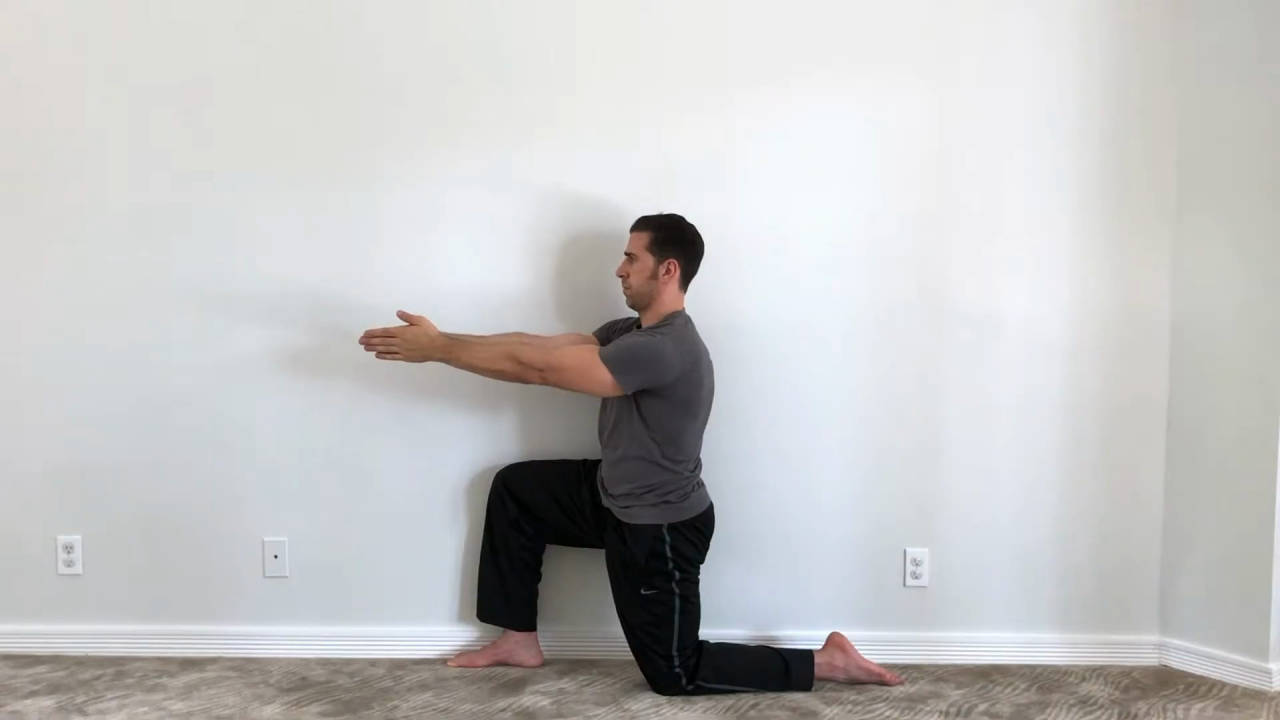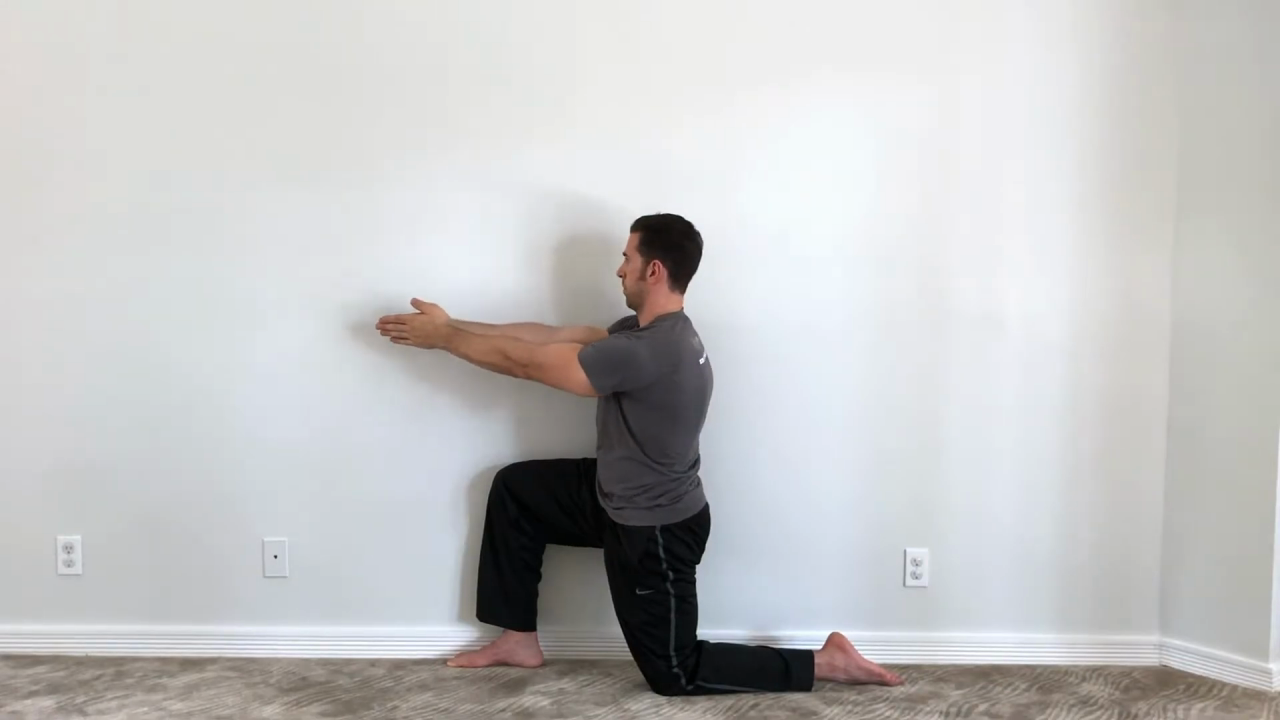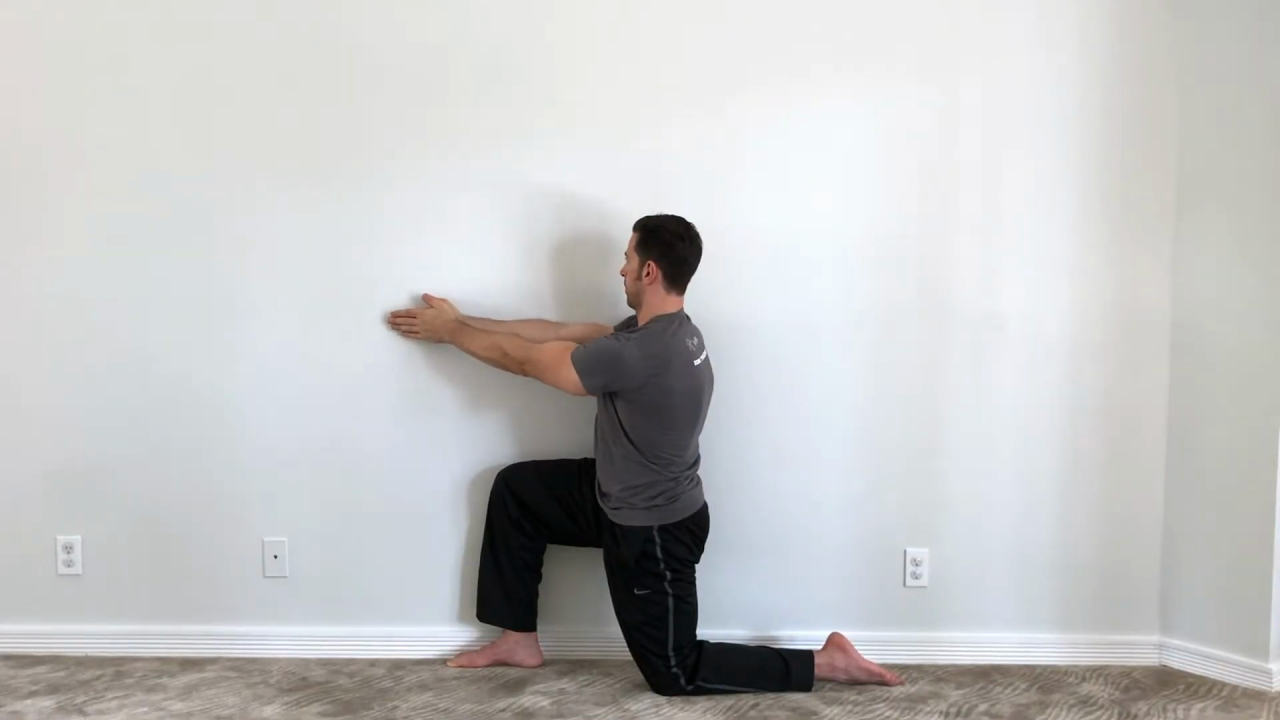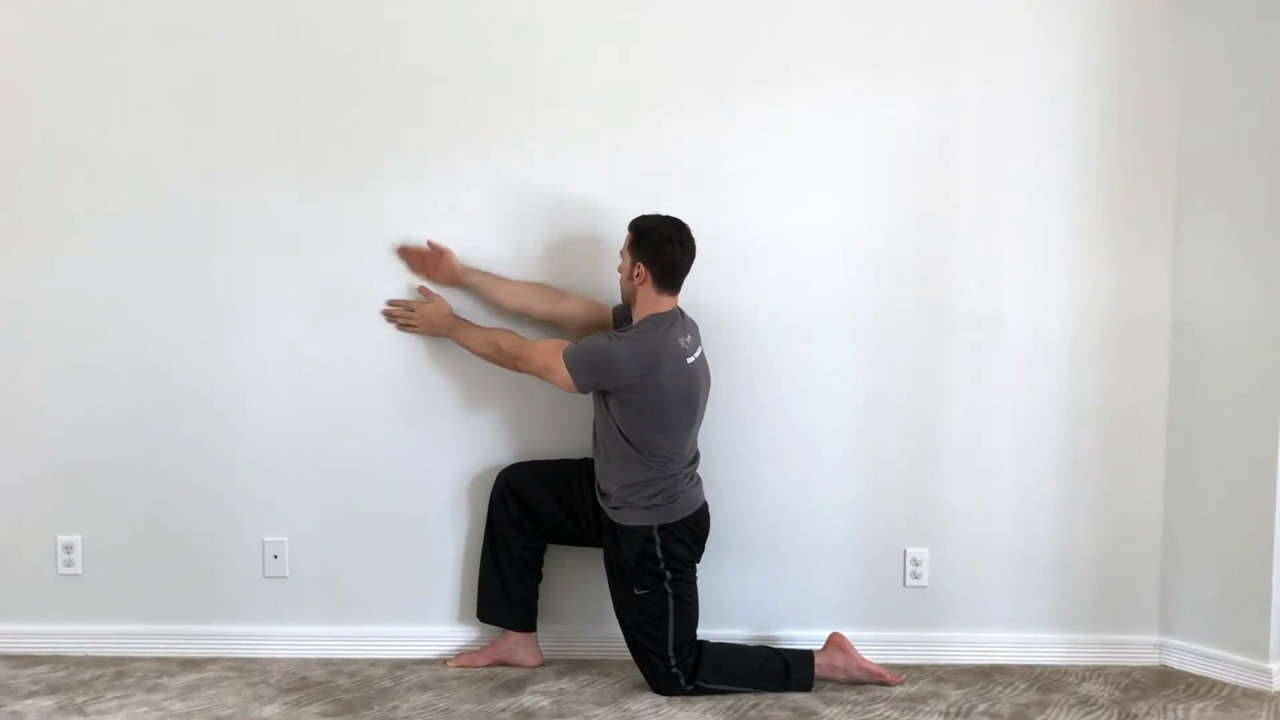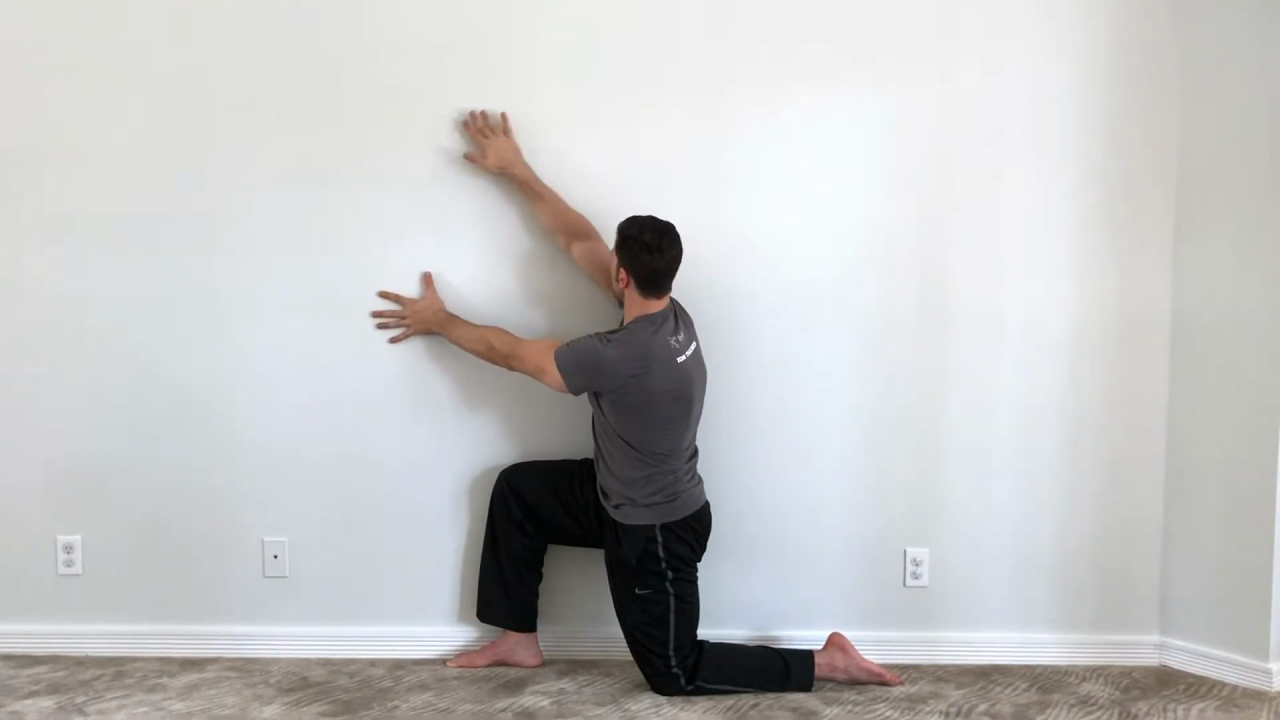
dt=1s
person 1, frame 1
left shoulder: (665, 349)
right shoulder: (632, 332)
left elbow: (538, 369)
right elbow: (540, 345)
left wrist: (439, 350)
right wrist: (442, 338)
left hip: (661, 528)
right hip: (619, 497)
left knee: (673, 674)
right knee: (513, 488)
left ankle: (828, 662)
right ankle: (520, 640)
person 1, frame 2
left shoulder: (644, 354)
right shoulder: (651, 331)
left elbow: (526, 363)
right elbow: (552, 336)
left wrist: (443, 337)
right wrist: (455, 325)
left hip: (656, 530)
right hip: (624, 497)
left knee: (675, 674)
right knee: (514, 488)
left ankle: (827, 662)
right ankle: (520, 640)
person 1, frame 3
left shoulder: (637, 355)
right shoulder: (662, 330)
left elbow: (525, 360)
right elbow: (559, 333)
left wrist: (451, 332)
right wrist: (463, 320)
left hip: (654, 531)
right hip: (625, 498)
left knee: (675, 674)
right knee: (515, 488)
left ankle: (826, 662)
right ankle: (520, 641)
person 1, frame 4
left shoulder: (629, 355)
right shoulder: (662, 323)
left elbow: (521, 355)
right elbow: (560, 307)
left wrist: (449, 325)
right wrist: (461, 276)
left hip: (656, 531)
right hip: (627, 498)
left knee: (675, 674)
right knee: (516, 488)
left ankle: (825, 663)
right ankle: (520, 640)
person 1, frame 5
left shoulder: (619, 357)
right shoulder: (669, 314)
left elbow: (512, 353)
right elbow: (579, 240)
left wrist: (440, 321)
right wrist: (516, 171)
left hip: (654, 531)
right hip: (626, 498)
left knee: (674, 674)
right knee: (516, 489)
left ankle: (826, 663)
right ankle: (519, 641)
